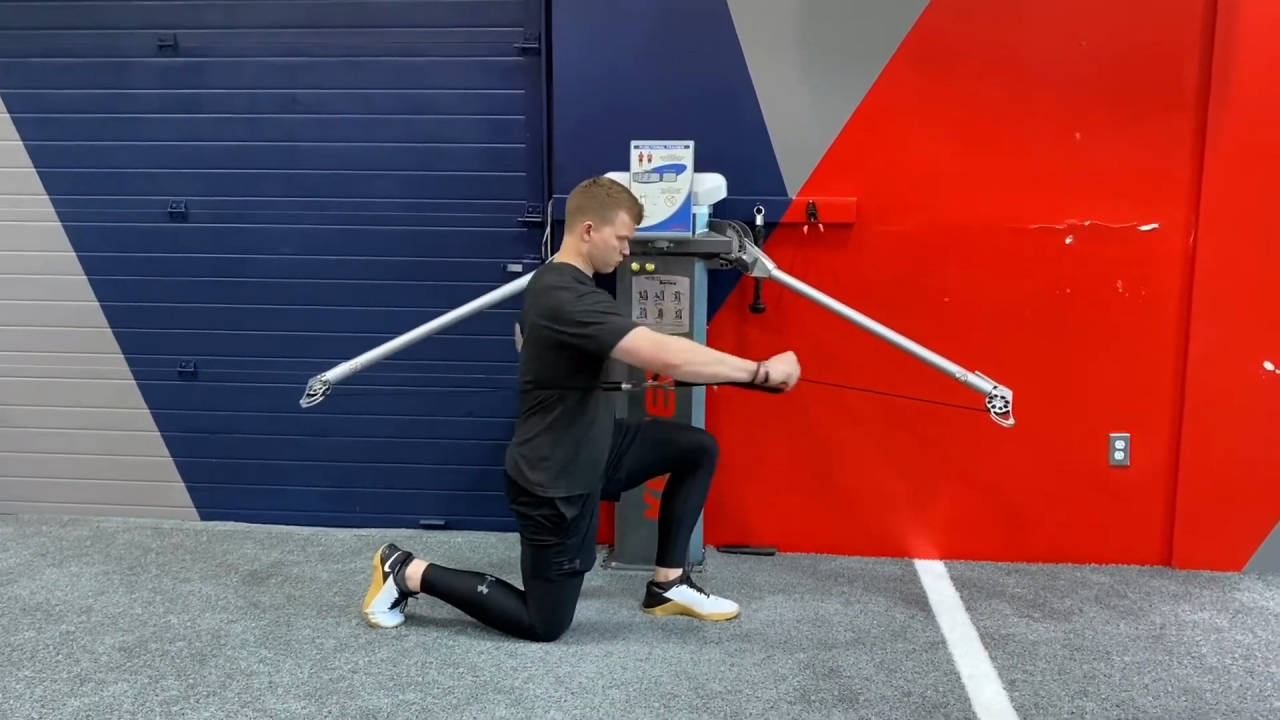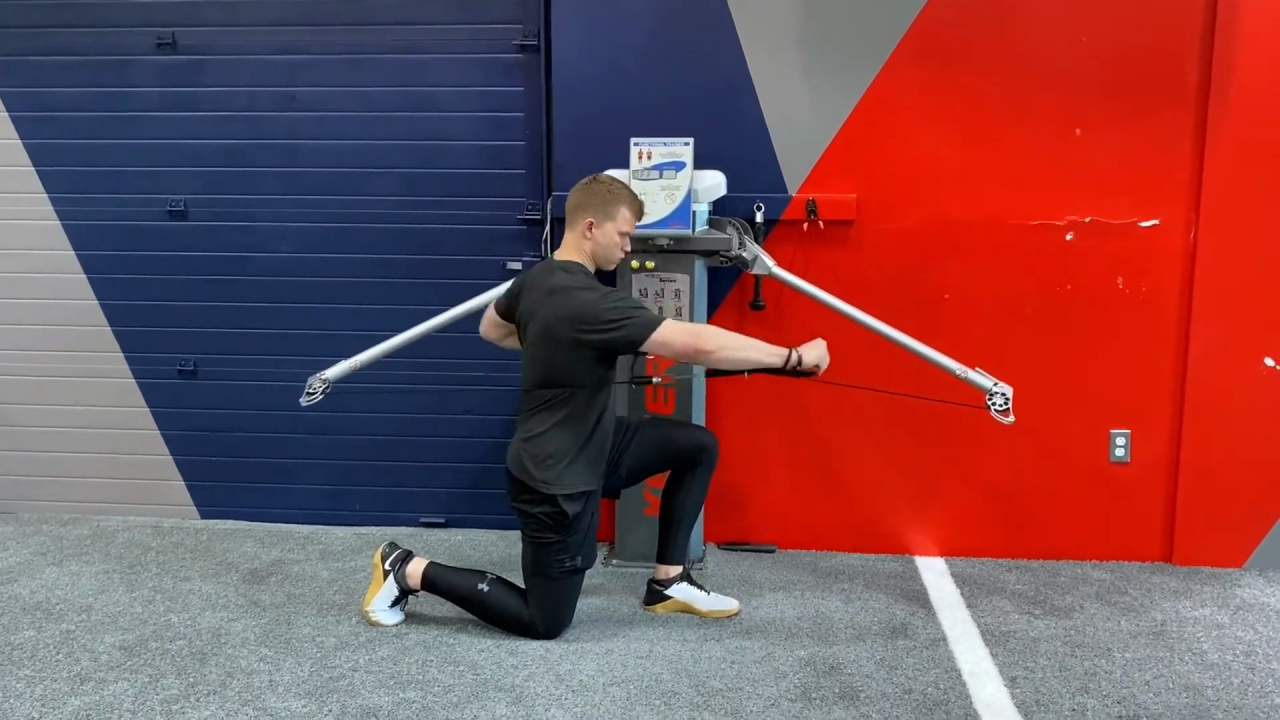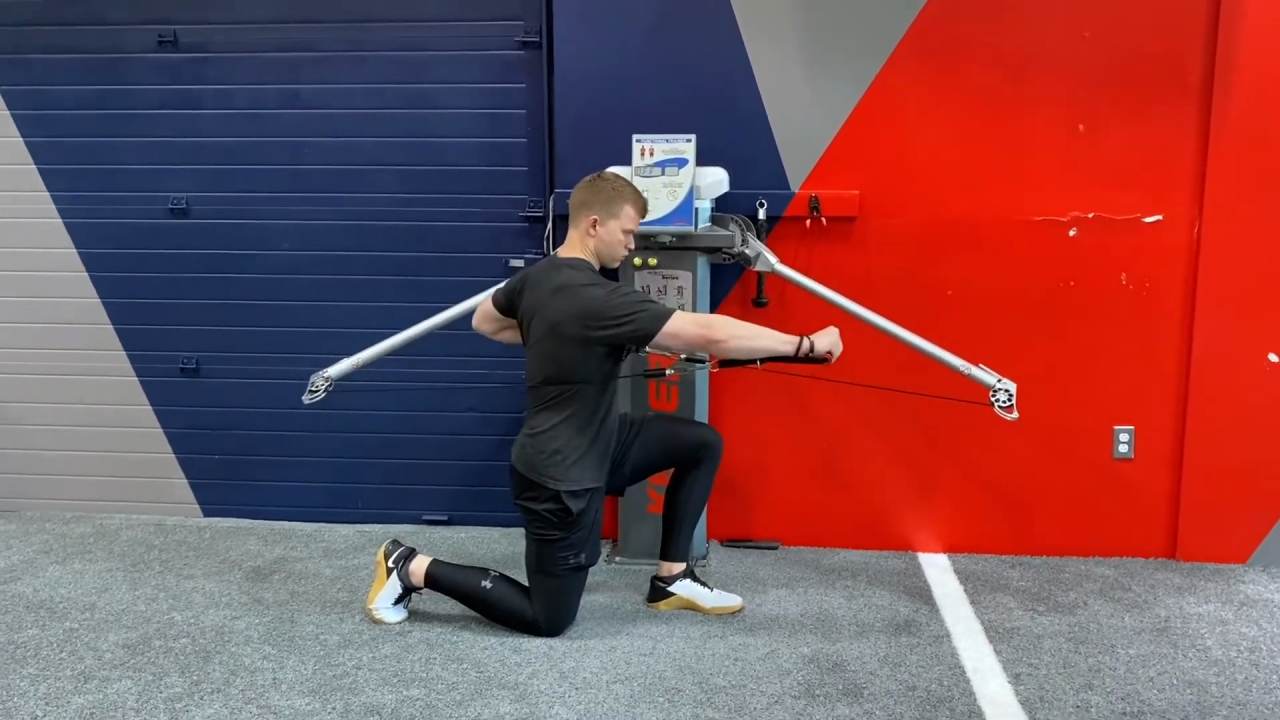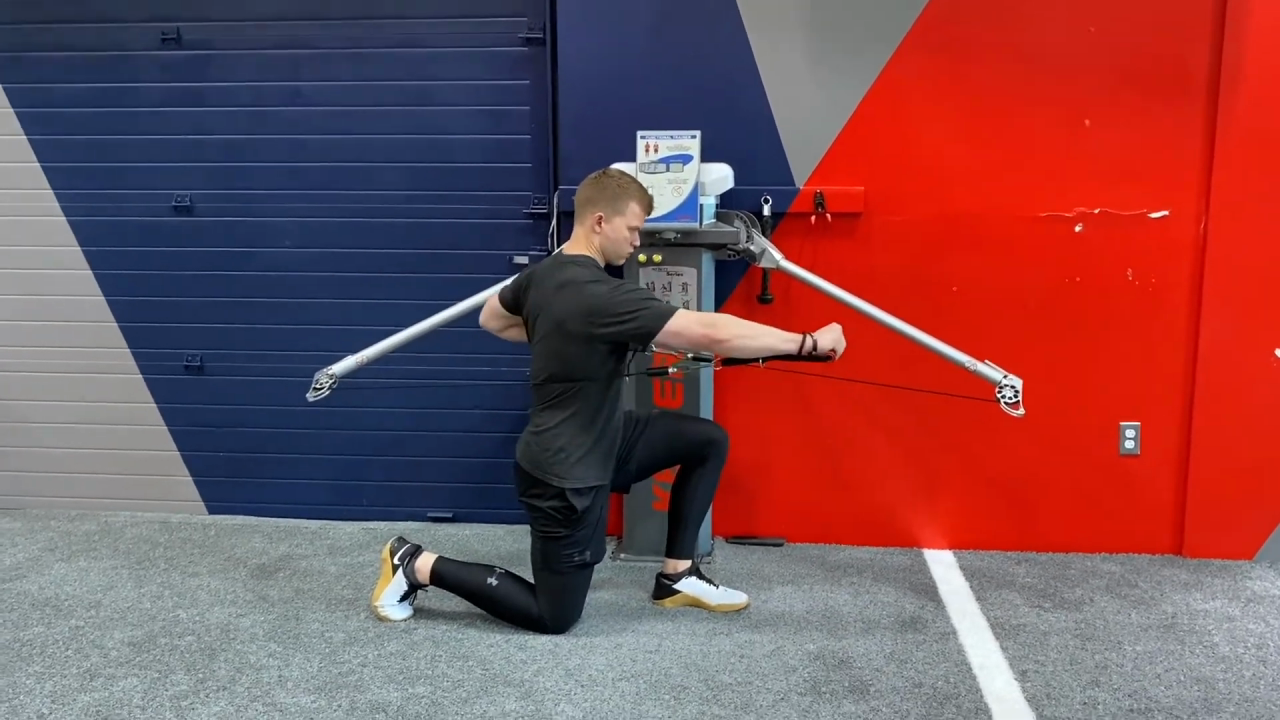
dt=0.2s
person 1, frame 1
left shoulder: (555, 280)
right shoulder: (568, 299)
right elbow: (663, 356)
left wrist: (608, 353)
right wrist: (760, 370)
left hip: (591, 449)
right hip: (553, 479)
left knee: (698, 448)
right knee: (544, 624)
left ankle: (666, 585)
right ankle: (410, 573)
person 1, frame 2
left shoulder: (537, 279)
right shoulder: (586, 302)
left elbow: (492, 329)
right elbow: (695, 345)
right wrist: (794, 356)
right hip: (554, 477)
left knee: (699, 446)
right knee: (545, 622)
left ankle: (668, 583)
right ankle: (411, 570)
person 1, frame 3
left shoulder: (538, 276)
right shoulder: (596, 299)
left elbow: (484, 321)
right elbow: (707, 334)
right wrist: (806, 344)
right hip: (559, 475)
left knee: (703, 444)
right knee: (549, 619)
left ankle: (671, 579)
right ankle: (413, 568)
person 1, frame 4
left shoulder: (544, 273)
right shoulder: (599, 296)
left elbow: (492, 318)
right elbow: (710, 333)
right wrist: (808, 342)
right hip: (565, 472)
left knee: (708, 441)
right knee: (555, 616)
left ankle: (676, 577)
right ankle: (419, 566)
